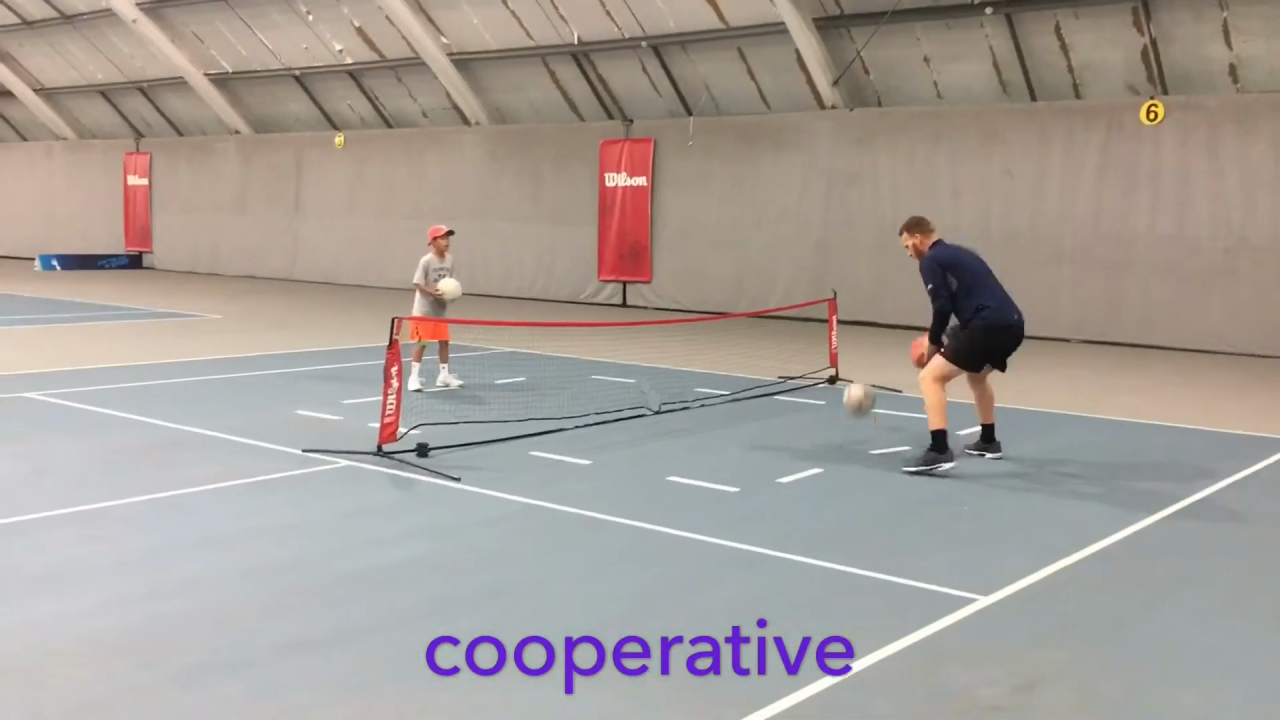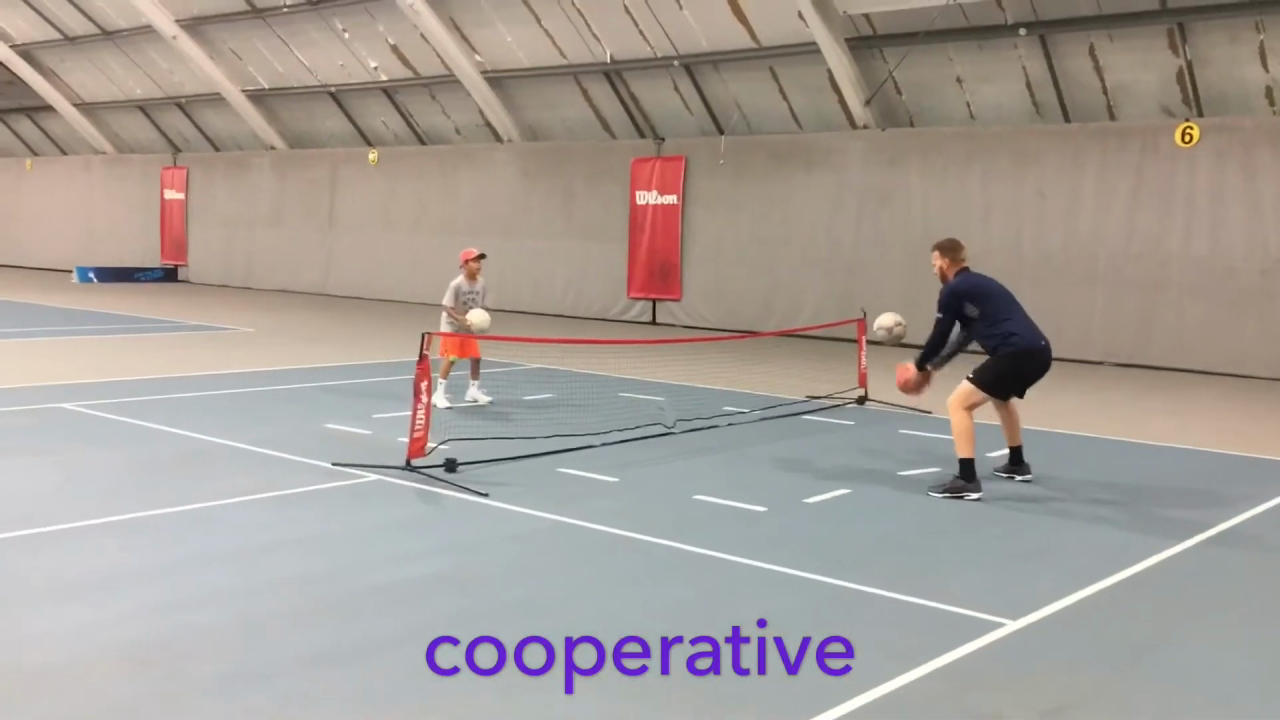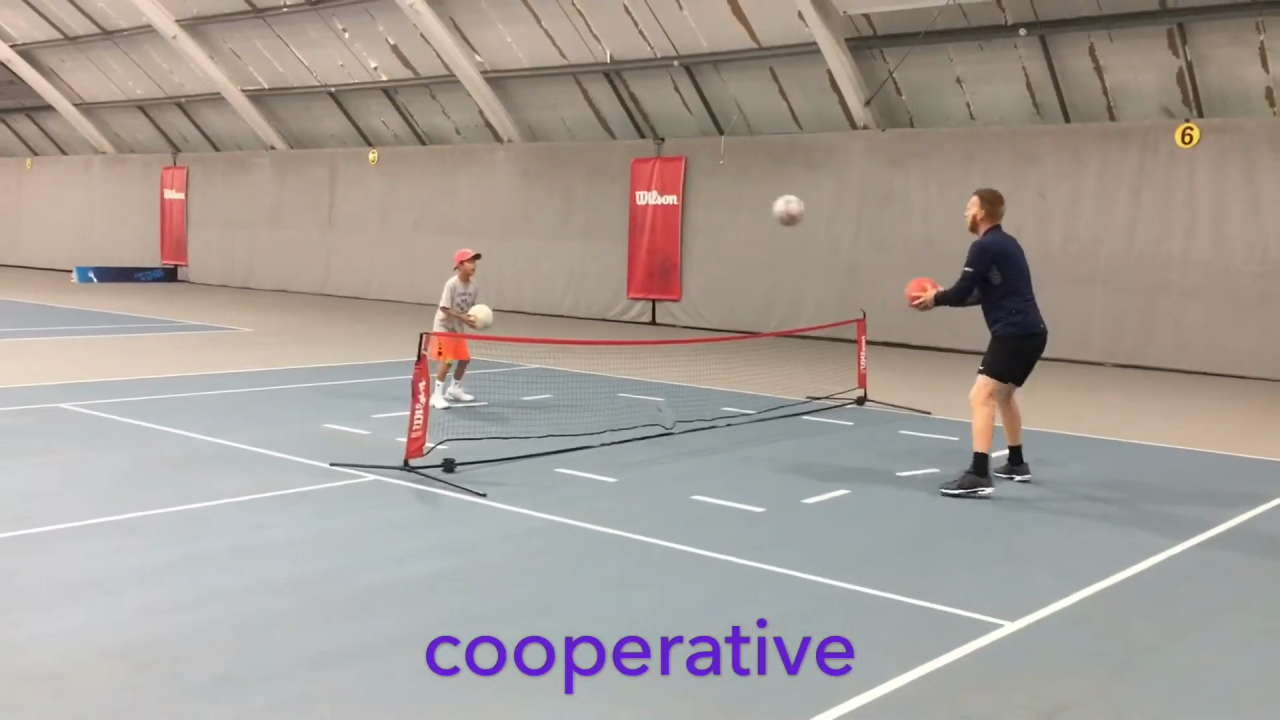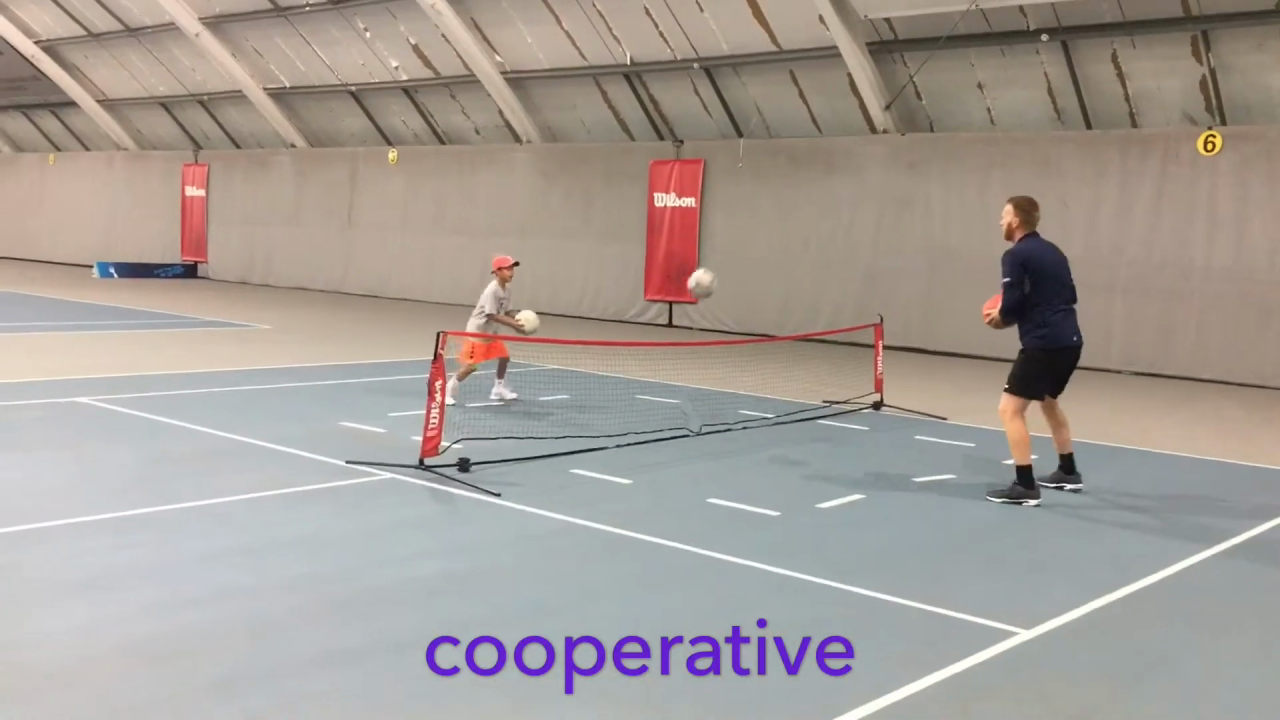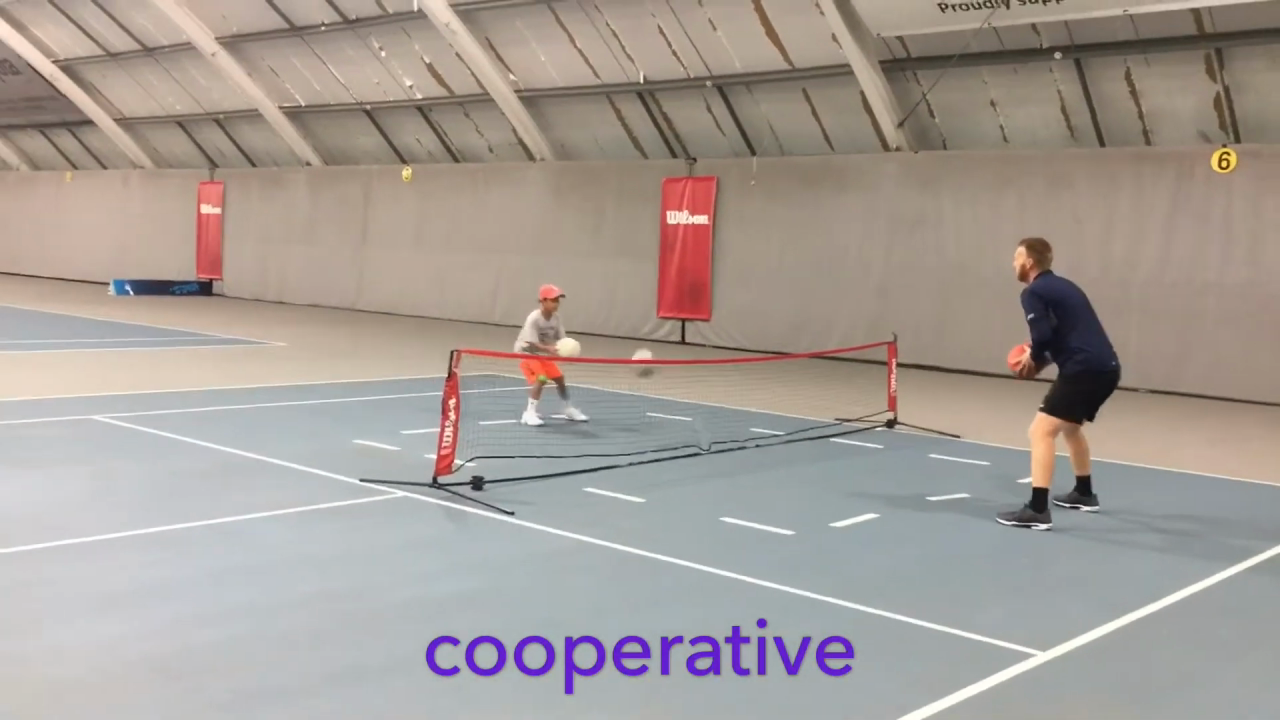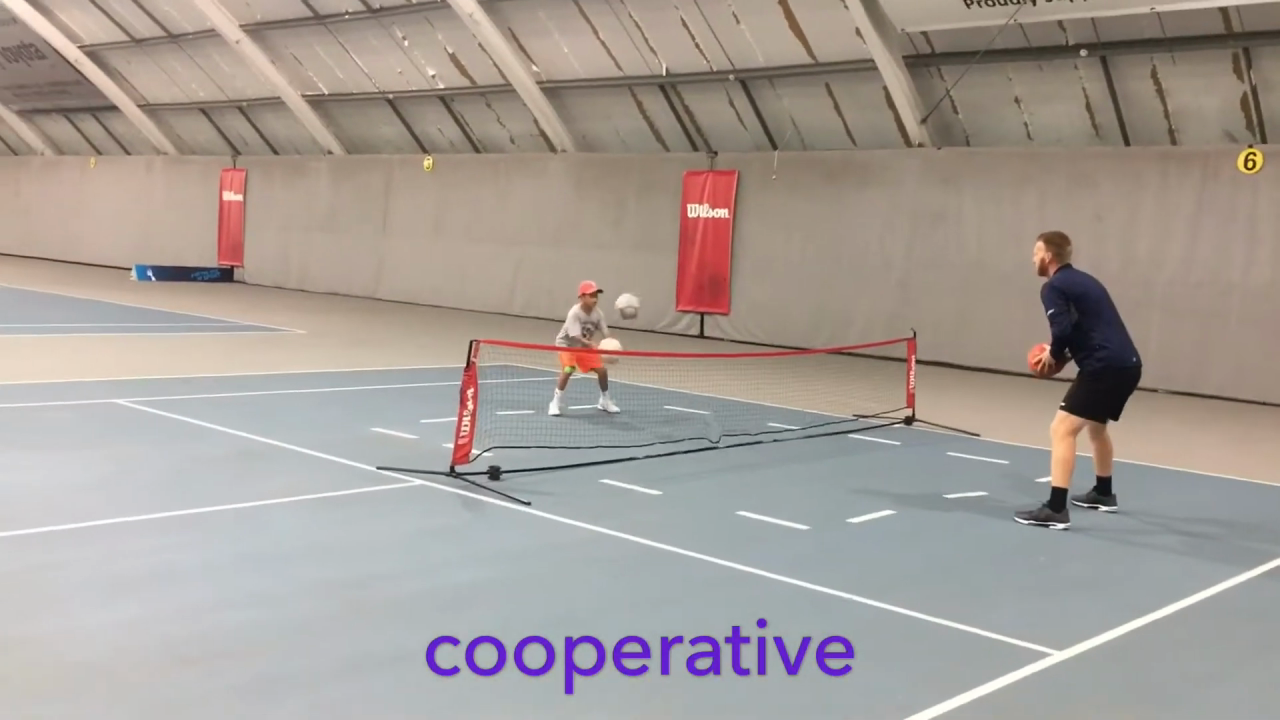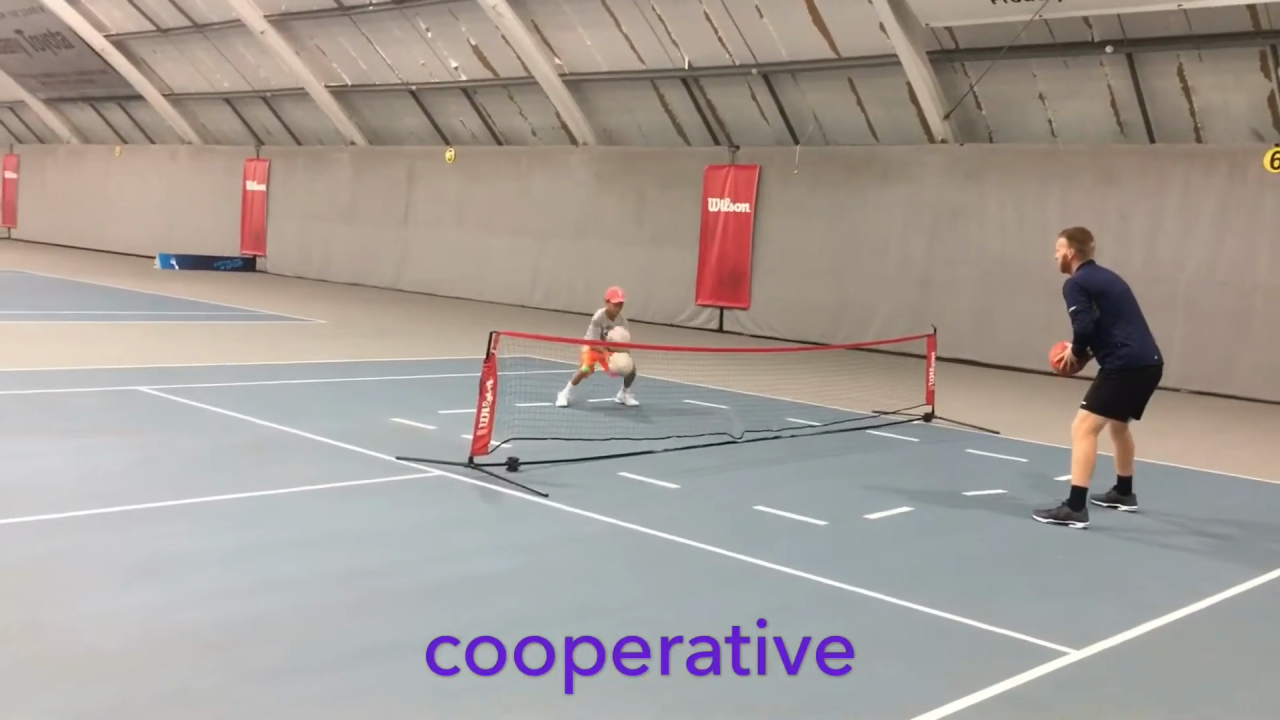
dt=0.4s
person 1, frame 1
left shoulder: (931, 260)
right shoulder: (957, 254)
left elbow: (942, 307)
left wrist: (933, 342)
right wrist: (946, 340)
left hip: (990, 326)
right hip: (1012, 324)
left knee: (930, 378)
right knee: (976, 374)
left ankle: (939, 451)
right ankle: (988, 441)
person 1, frame 2
left shoulder: (953, 290)
right shoulder: (978, 284)
left elbow: (939, 337)
right elbow: (965, 335)
left wrist: (920, 368)
right wrist: (933, 365)
left hip: (1017, 354)
right hip: (1039, 352)
left knee: (958, 404)
right knee: (1000, 396)
left ankle: (966, 479)
right ankle: (1017, 464)
person 1, frame 3
left shoulder: (984, 246)
right shoulder: (1005, 243)
left elbow: (962, 292)
left wrist: (935, 299)
right wrist: (942, 296)
left hip: (1014, 334)
right hip: (1031, 332)
left knee: (981, 397)
right knee: (1004, 394)
left ankle: (978, 474)
right ankle: (1016, 463)
person 1, frame 4
left shoulder: (1016, 255)
right shoulder: (1053, 252)
left elbow: (1012, 304)
left wrist: (1001, 316)
left hip: (1043, 345)
right hip: (1070, 341)
left knee: (1010, 409)
right knee: (1049, 403)
left ankle: (1026, 486)
right ankle: (1068, 472)
person 1, frame 5
left shoulder: (1033, 292)
right shoulder: (1064, 286)
left elbow: (1042, 336)
left wrist: (1033, 358)
right wrist: (1045, 358)
left hip: (1084, 370)
right hip: (1106, 367)
left knee: (1041, 431)
right knee: (1070, 426)
left ankle: (1037, 509)
right ankle: (1084, 493)
person 1, frame 6
left shoulder: (1054, 286)
right shoulder: (1083, 280)
left elbow: (1063, 330)
left wrist: (1053, 355)
right wrist: (1064, 355)
left hip: (1105, 367)
right hip: (1127, 364)
left knee: (1062, 429)
right knee: (1096, 425)
left ankle: (1056, 509)
right ankle: (1103, 493)
person 1, frame 7
left shoulder: (1076, 283)
right shoulder: (1107, 277)
left elbow: (1085, 328)
left wrist: (1075, 353)
right wrist: (1087, 353)
left hip: (1126, 366)
right hip: (1149, 362)
left knee: (1083, 428)
right knee: (1118, 424)
left ankle: (1075, 508)
right ankle: (1124, 493)
